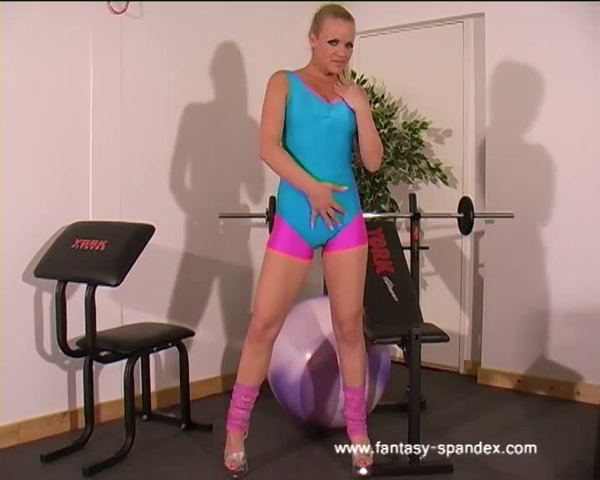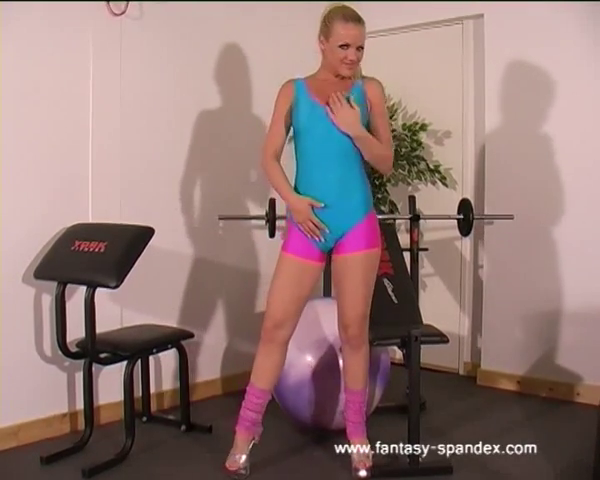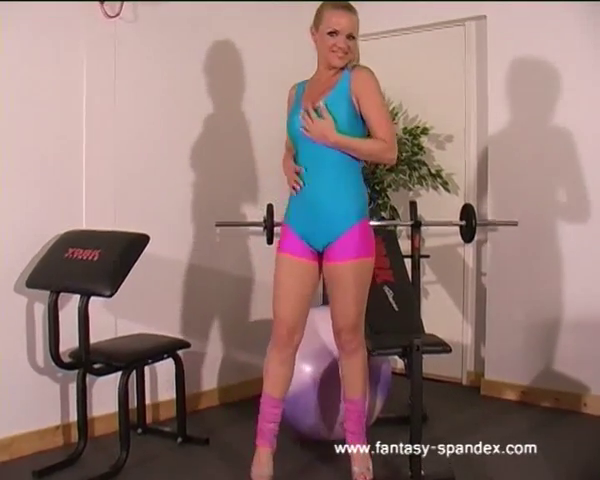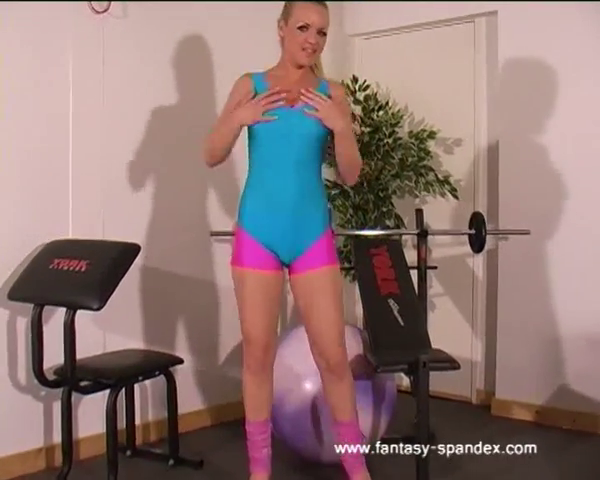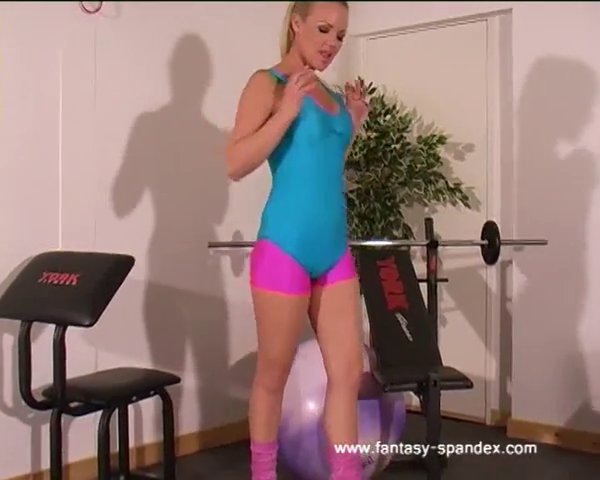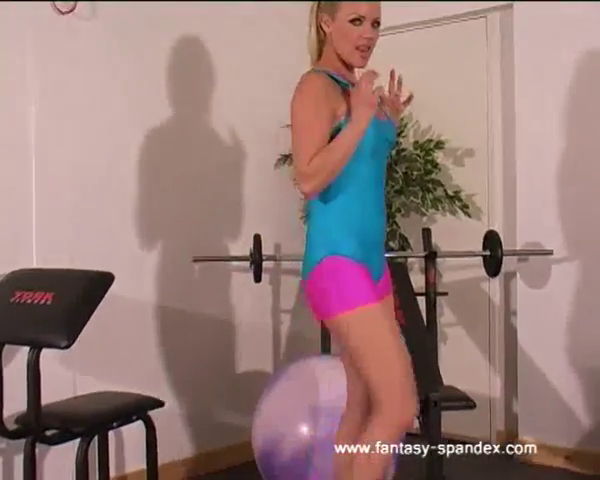
dt=0.5s
person 1, frame 1
left shoulder: (354, 94)
right shoulder: (284, 83)
left elbow: (372, 162)
right elbow: (269, 147)
left wrist: (361, 110)
right wrist: (311, 189)
left hip: (345, 218)
right hip: (294, 218)
left knee: (349, 326)
right knee: (263, 325)
left ankle: (357, 430)
right ankle: (236, 429)
person 1, frame 2
left shoulder: (369, 90)
right shoulder: (293, 91)
left elbow: (386, 162)
right elbow: (270, 157)
left wrist: (354, 129)
right wrist: (291, 200)
left hip: (357, 220)
right hip: (306, 222)
left knee: (354, 330)
right knee: (275, 326)
left ankle: (356, 433)
right ankle: (245, 431)
person 1, frame 3
left shoulder: (360, 81)
right shoulder: (296, 91)
left elbow: (388, 150)
left wrist: (334, 137)
right wrist: (287, 162)
left hip: (346, 222)
right hip: (299, 223)
left knee: (348, 335)
right knee: (283, 333)
person 1, frame 4
left shoulder: (331, 93)
right shoulder: (250, 85)
left elbow: (351, 174)
right elbow: (211, 156)
left wrist: (339, 125)
right wrist: (241, 119)
left hip: (312, 233)
right hip: (256, 231)
left knee: (333, 354)
right knee: (257, 354)
person 1, frame 5
left shoulder: (331, 95)
right shoulder: (267, 84)
right elbow: (236, 164)
left wrist: (353, 124)
right wrist: (287, 110)
left hip: (335, 249)
right hip: (285, 246)
left knee: (348, 373)
right knee: (273, 374)
person 1, frame 6
left shoulder: (363, 91)
right shoulder: (317, 86)
right elbow: (309, 180)
left wrist: (388, 123)
right wrist: (361, 119)
left hip: (369, 259)
right hip: (337, 261)
left knee: (366, 404)
right knee: (399, 408)
